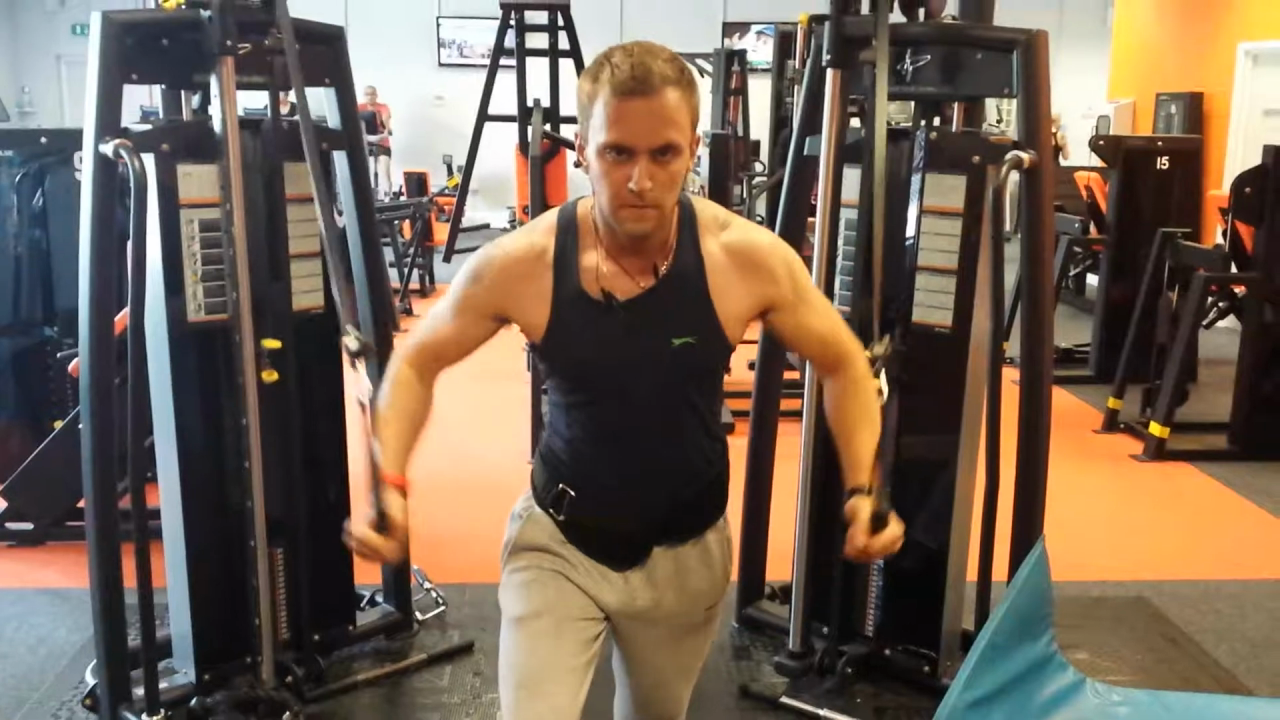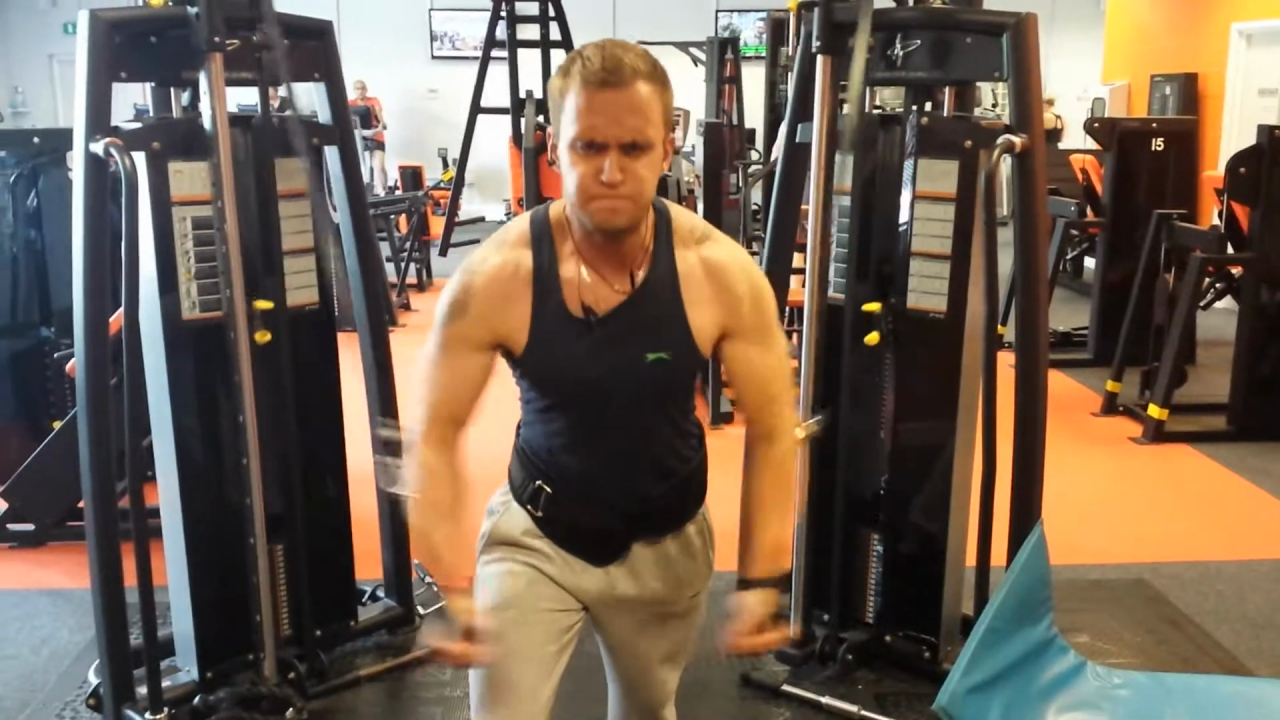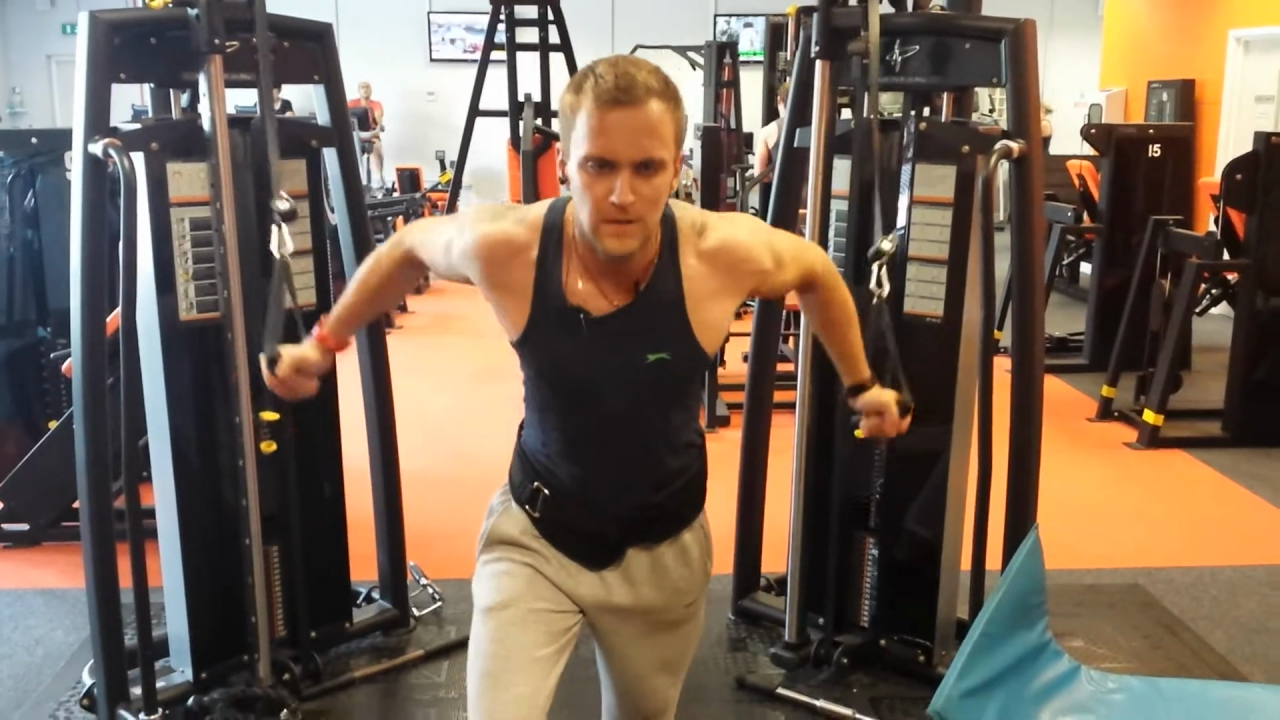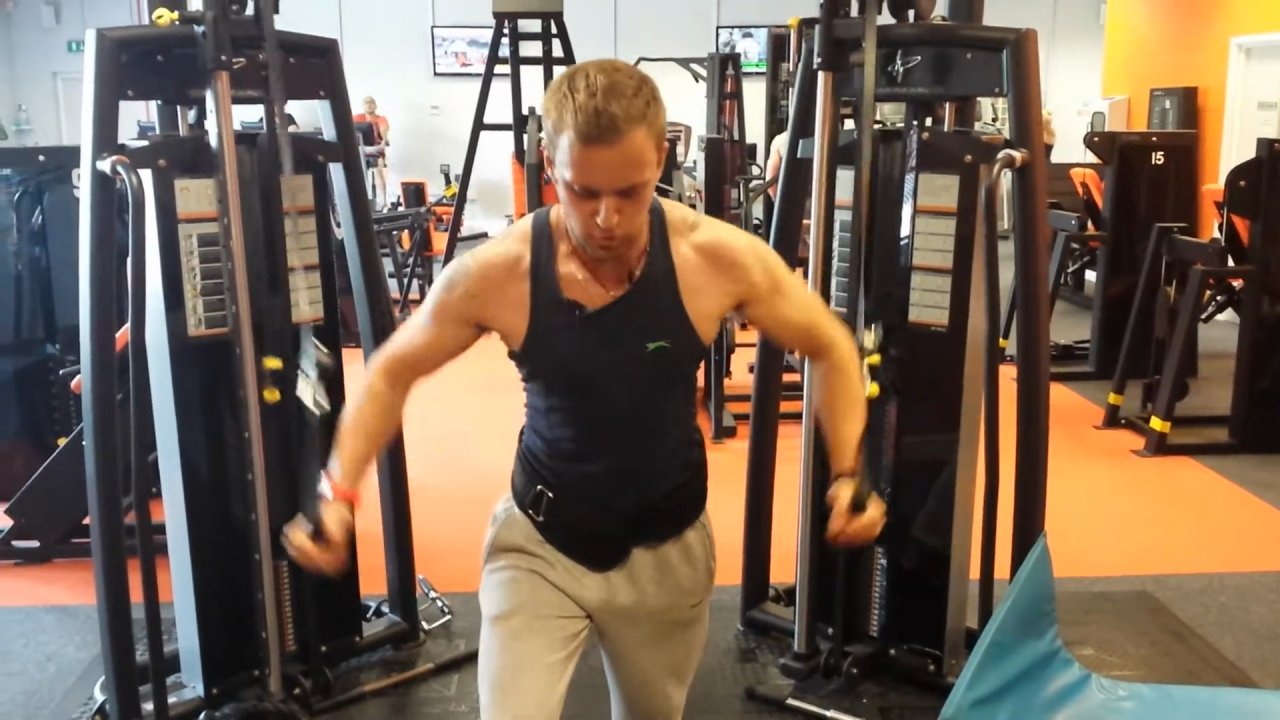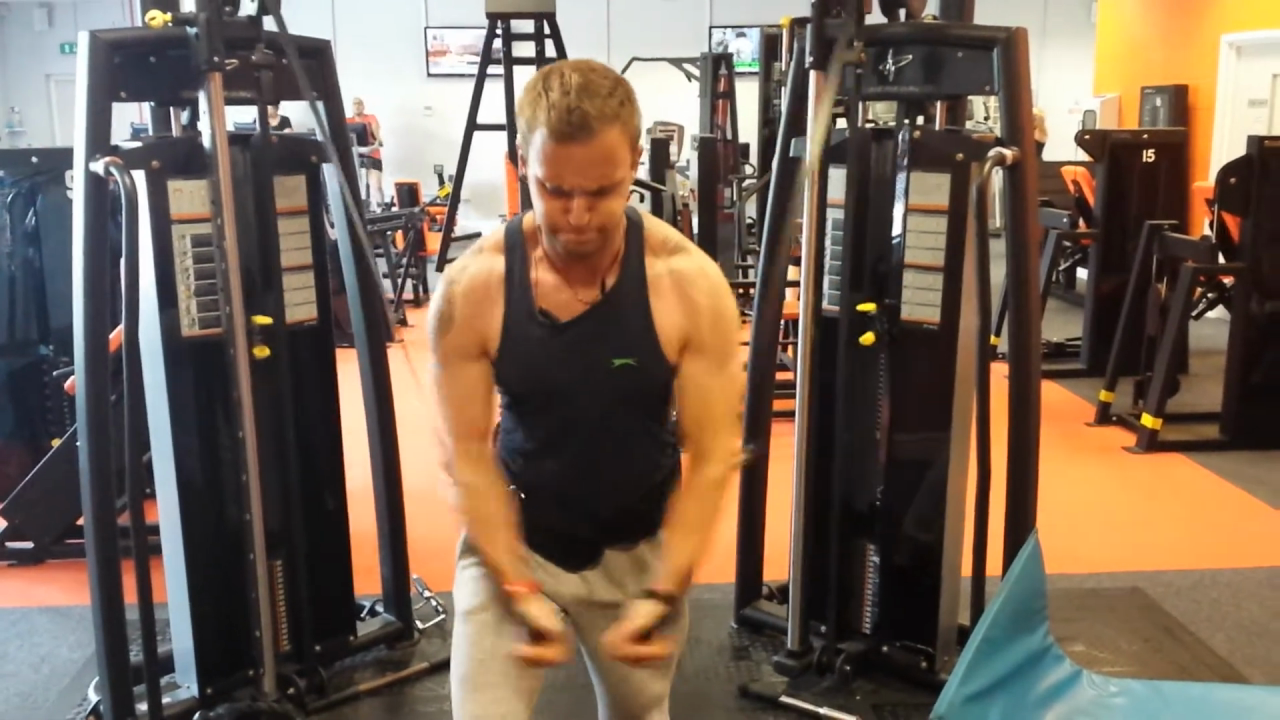
dt=1s
person 1, frame 1
left shoulder: (748, 257)
right shoulder: (519, 263)
left elbow: (844, 365)
right elbow: (416, 363)
left wrist: (860, 489)
right wrist: (389, 486)
left hip: (687, 548)
right hip: (559, 540)
person 1, frame 2
left shoulder: (722, 273)
right shoulder: (494, 277)
left elbow: (771, 436)
right elbow: (436, 438)
left wrist: (761, 580)
right wrist: (457, 592)
left hip: (666, 540)
right hip: (536, 532)
person 1, frame 3
left shoulder: (728, 253)
right shoulder: (502, 247)
left elbow: (815, 271)
right elbow: (409, 246)
left wrist: (861, 384)
right wrist: (324, 344)
left hip: (664, 545)
right hip: (536, 535)
person 1, frame 4
left shoulder: (717, 255)
right shoulder: (496, 272)
left elbow: (830, 347)
right elbow: (393, 368)
left wrist: (846, 473)
right wrist: (339, 494)
left hip: (667, 546)
right hip: (539, 540)
person 1, frame 5
left shoulder: (691, 283)
right shoulder: (472, 287)
left elbow: (711, 457)
right elbow: (470, 456)
left wrist: (662, 595)
right wrist: (519, 594)
left hip: (644, 544)
right hip: (513, 538)
